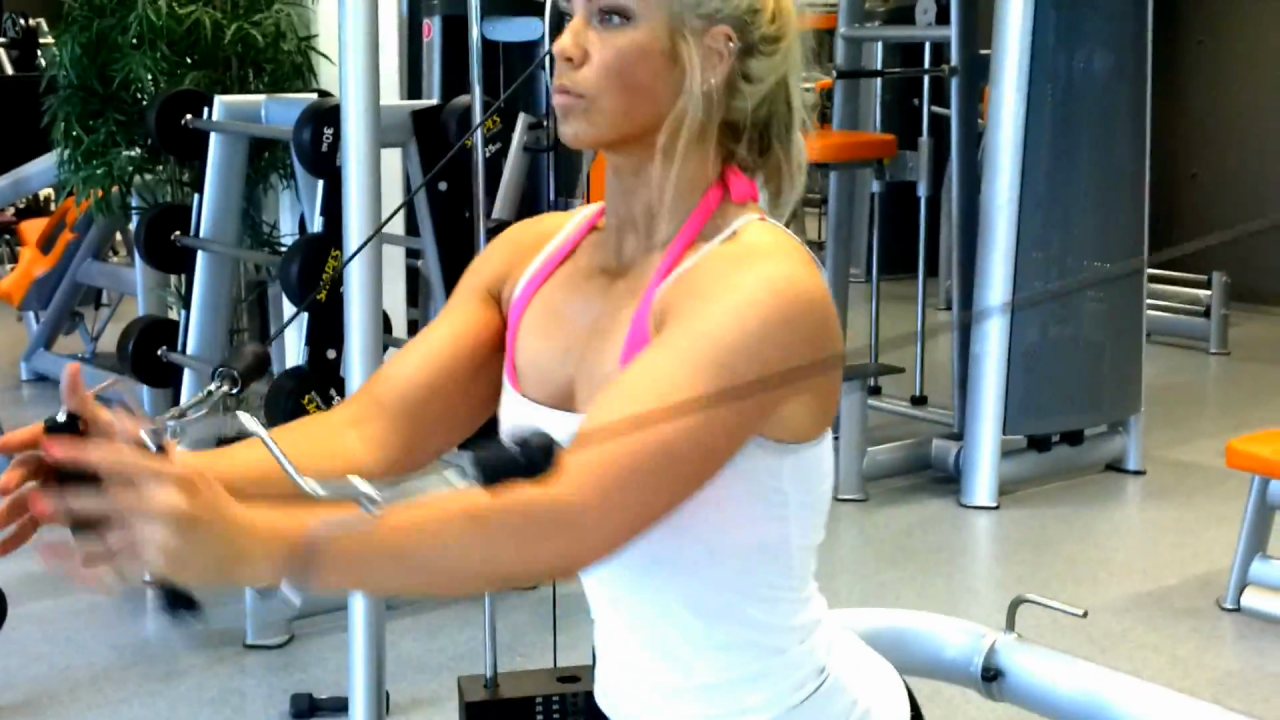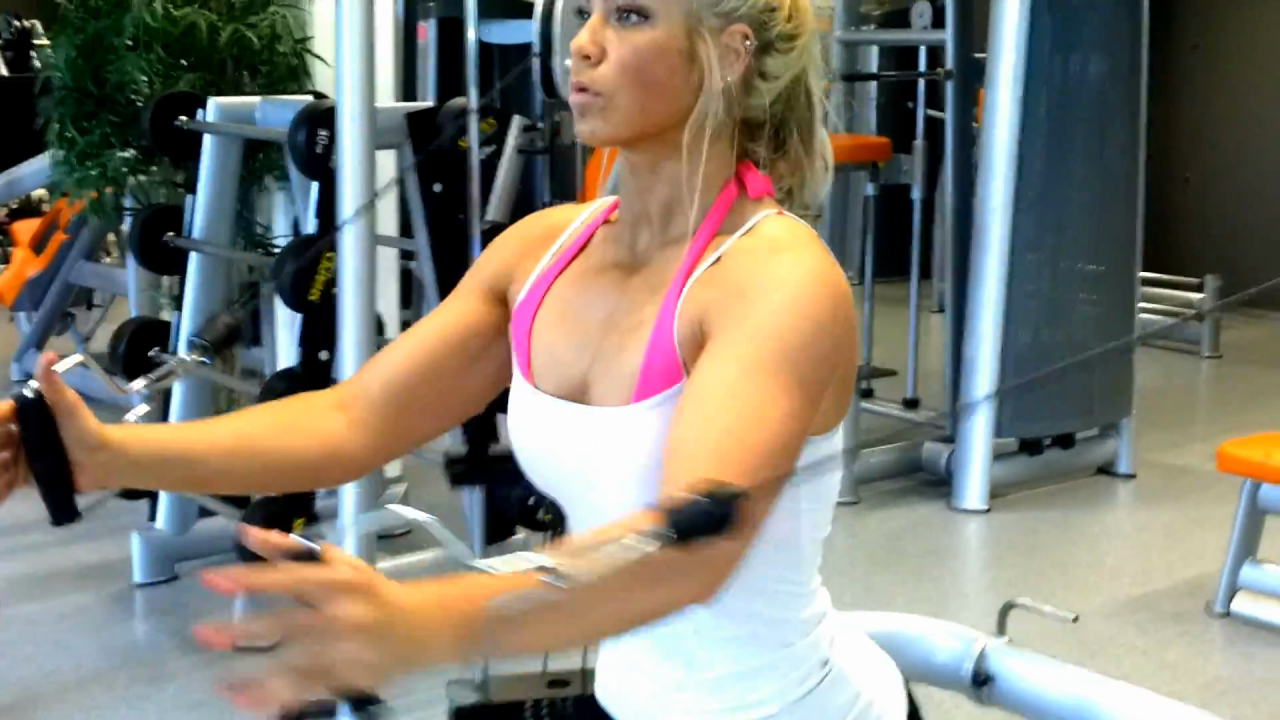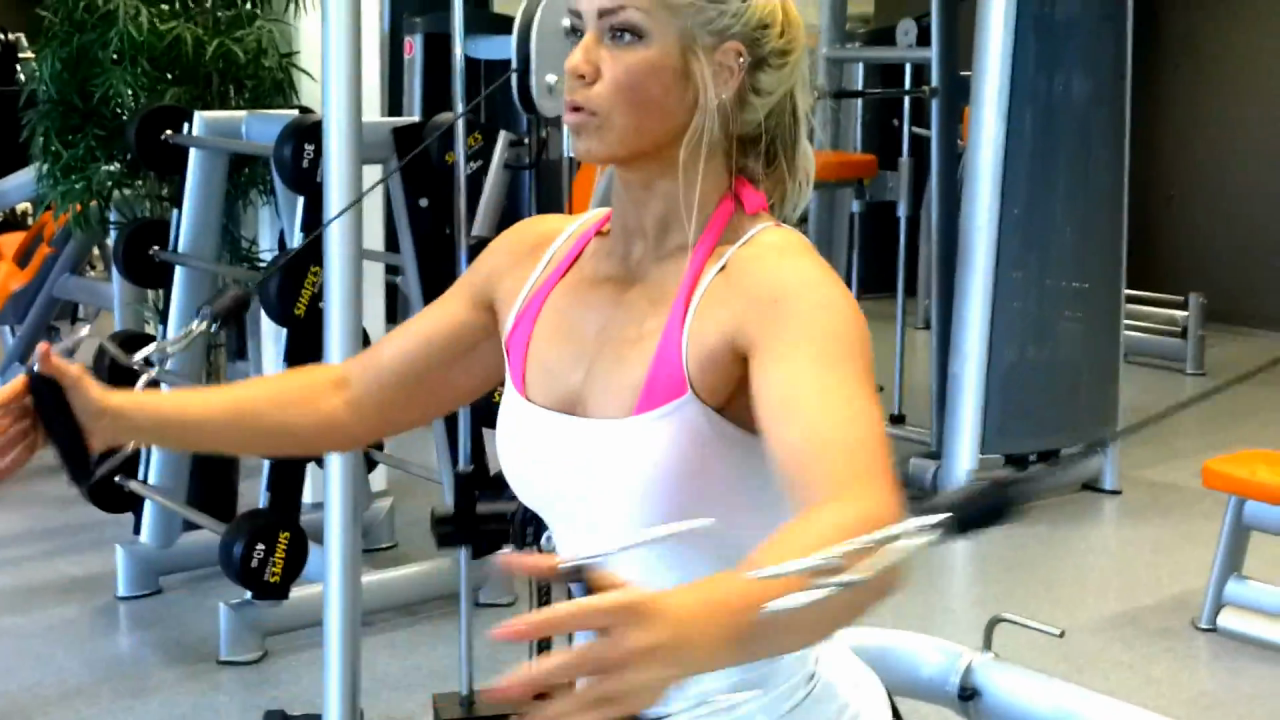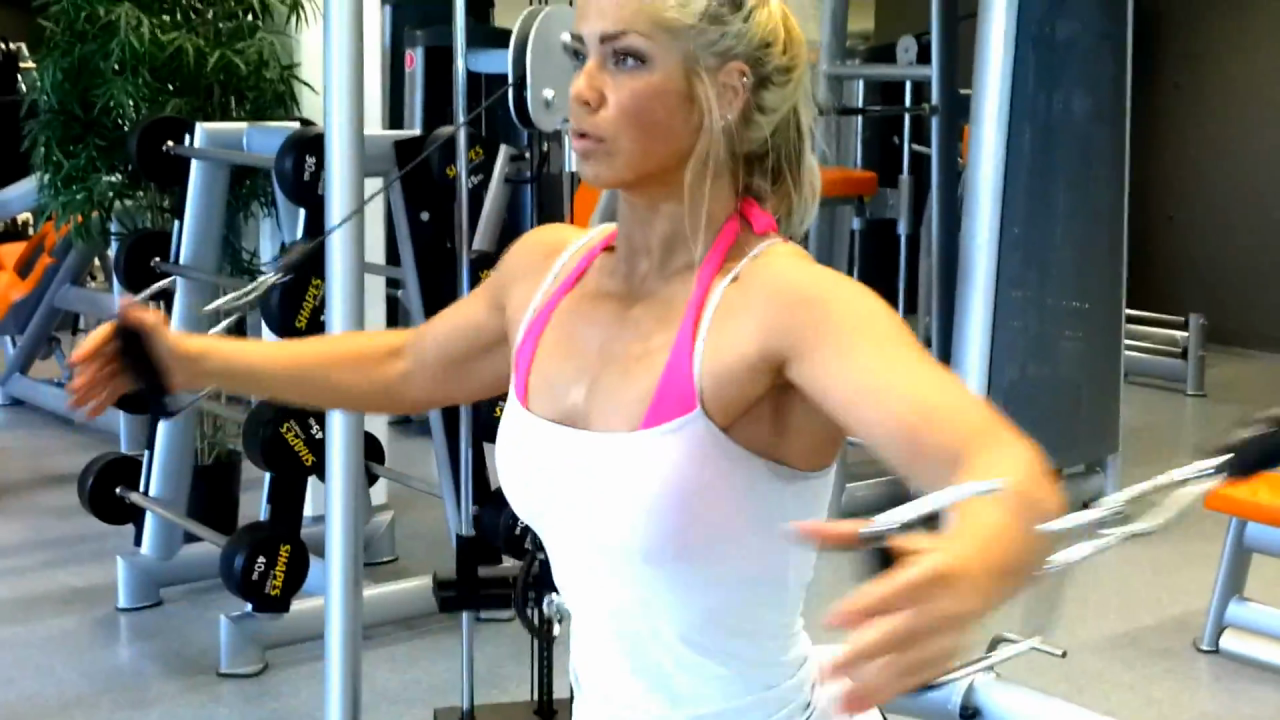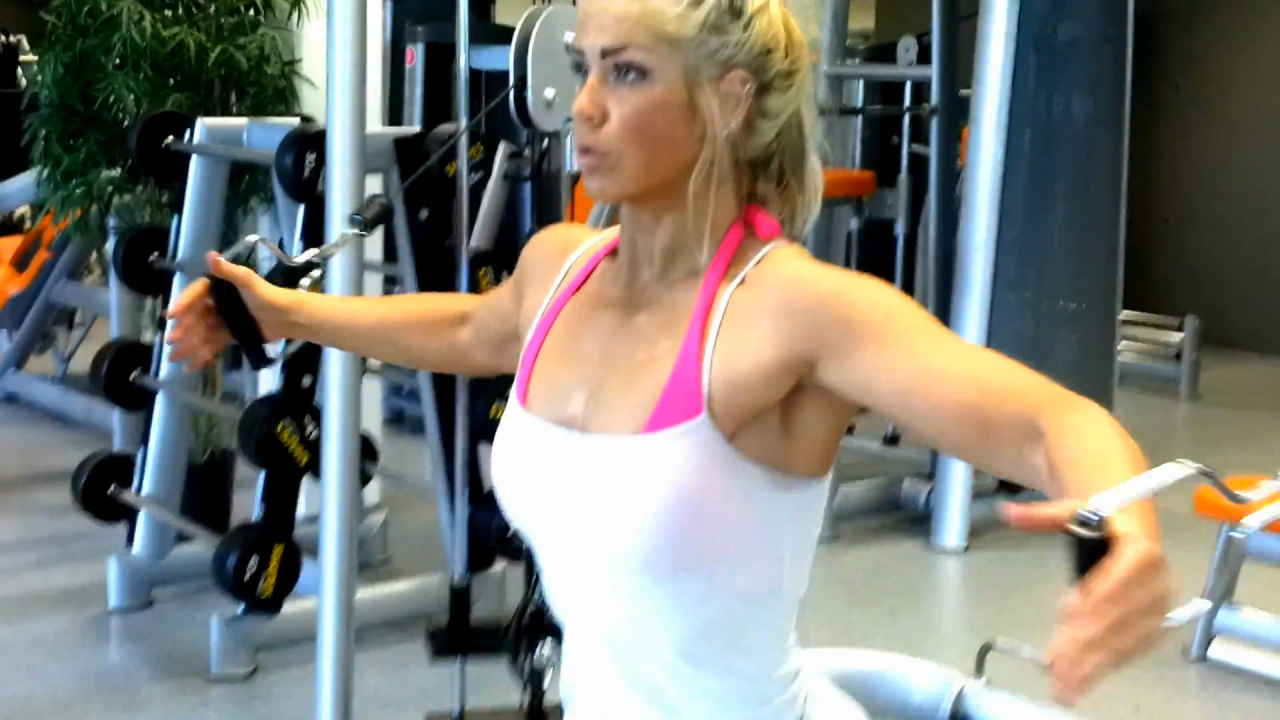
dt=0.2s
person 1, frame 1
left shoulder: (758, 287)
right shoulder: (534, 256)
left elbow: (572, 514)
right elbow: (367, 433)
left wrist: (255, 543)
right wrist: (155, 481)
person 1, frame 2
left shoulder: (777, 277)
right shoulder: (546, 248)
left elbow: (692, 546)
right elbow: (355, 420)
left wrist: (439, 622)
right wrist: (115, 453)
person 1, frame 3
left shoulder: (769, 288)
right shoulder: (535, 260)
left elbow: (861, 522)
right elbow: (349, 398)
left wrist: (689, 624)
right wrist: (113, 412)
person 1, frame 4
left shoulder: (782, 305)
right shoulder: (547, 268)
left elbow: (994, 465)
right elbow: (405, 364)
left wrist: (969, 569)
right wrist: (199, 359)
person 1, frame 5
left shoulder: (788, 309)
right shoulder: (560, 267)
left elbow: (1044, 422)
right elbow: (470, 332)
left wrist: (1122, 528)
right wrist: (288, 314)
